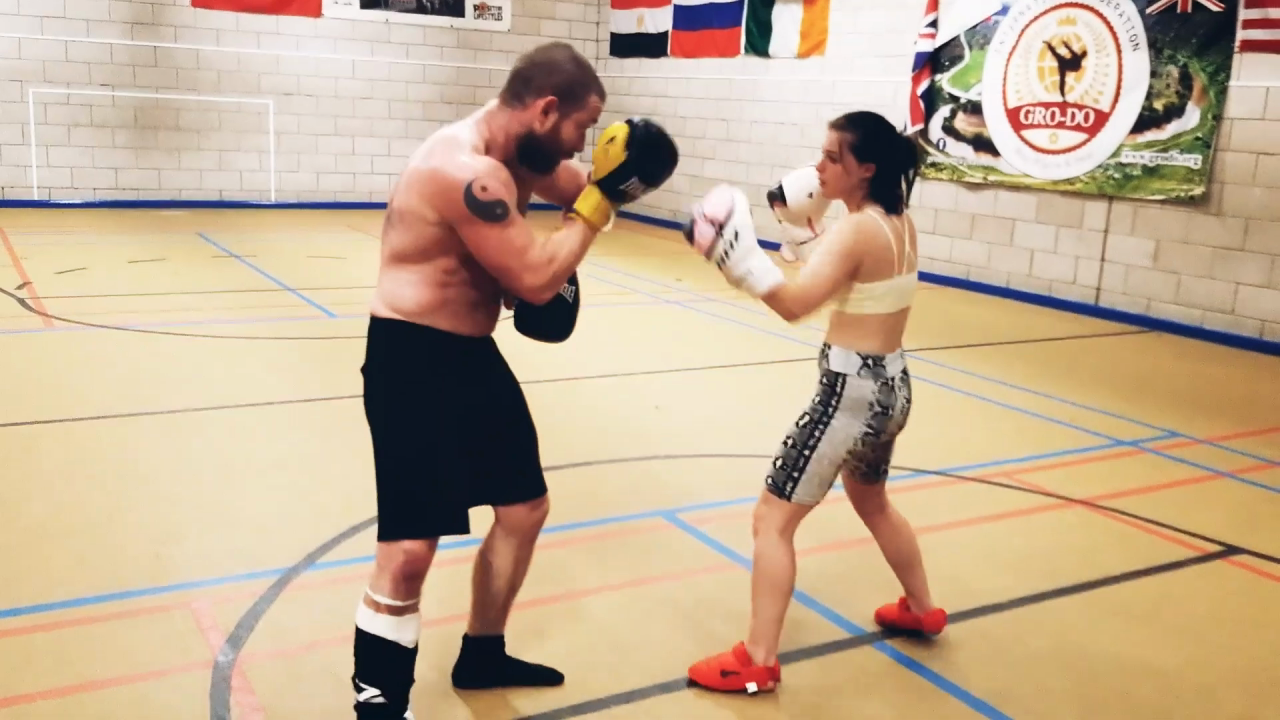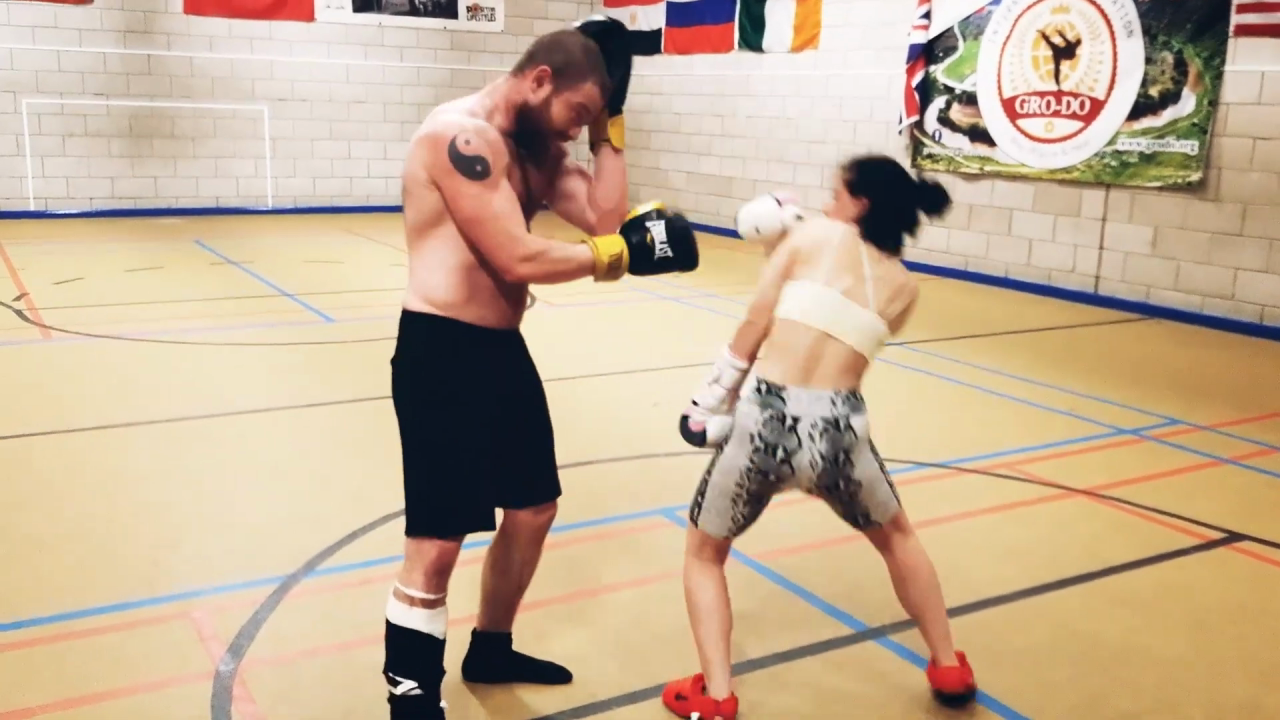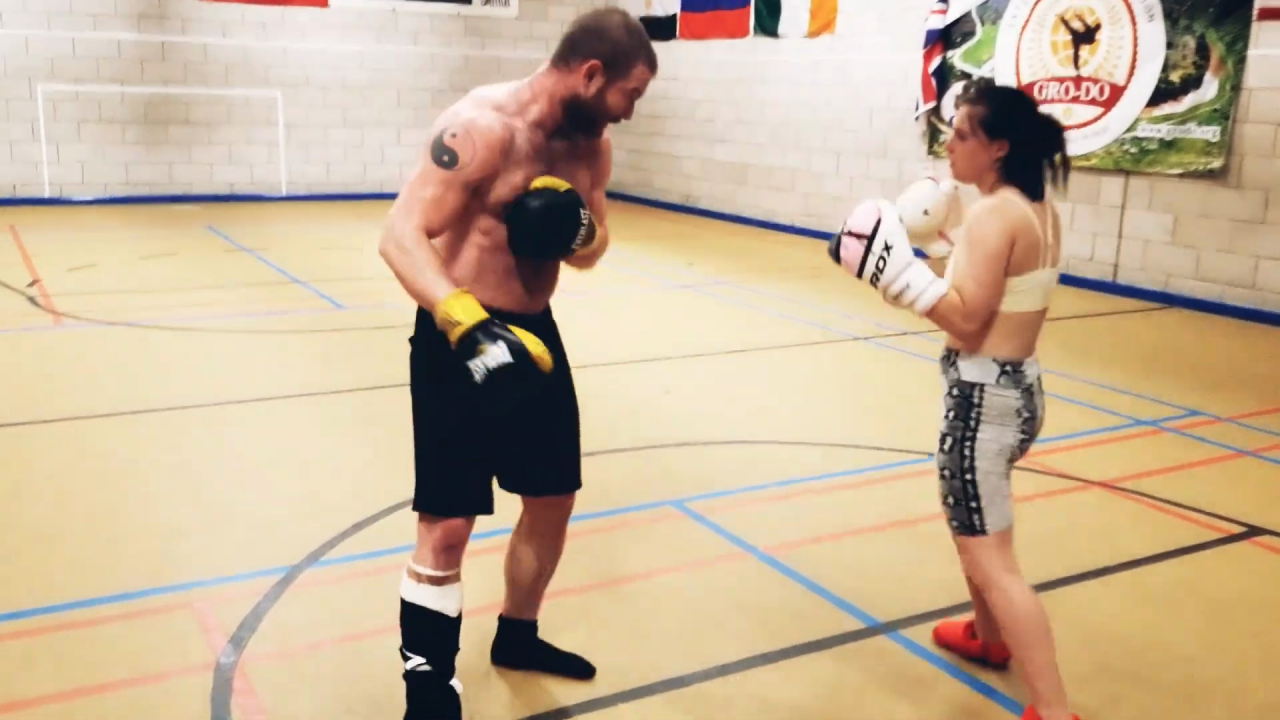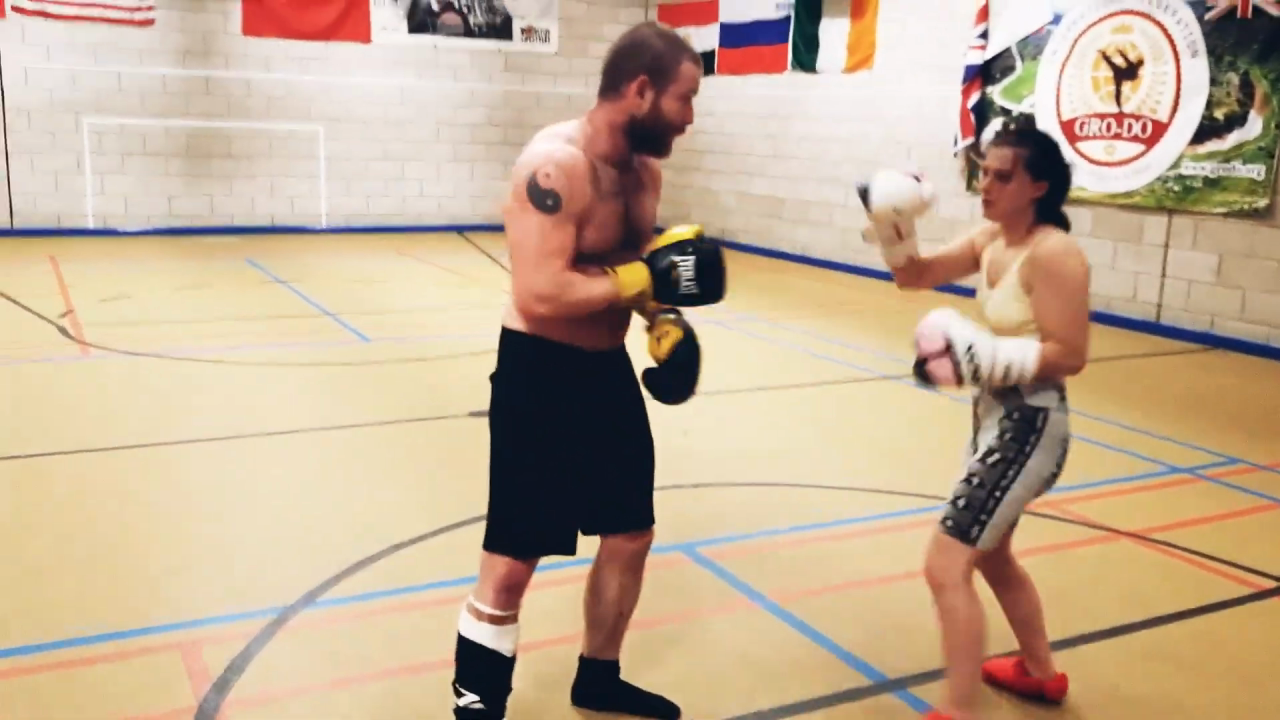
dt=1s
person 1, frame 1
left shoulder: (517, 147)
right shoulder: (466, 172)
left elbow: (577, 190)
right elbow: (535, 281)
right wrist: (605, 198)
left hip: (472, 353)
right hip: (411, 361)
left knee: (524, 509)
right knee: (409, 549)
left ankle: (482, 653)
person 1, frame 2
left shoulder: (540, 150)
right shoulder: (462, 134)
left elbow: (600, 217)
right elbow: (519, 257)
left wrist: (612, 122)
right wrist: (624, 251)
left hip: (503, 349)
right hip: (441, 354)
left knee: (533, 510)
right knee: (435, 545)
left ankle: (490, 650)
person 1, frame 3
left shoulder: (589, 141)
right shoulder: (480, 125)
left elbow: (584, 256)
right elbow: (401, 236)
left wrist: (579, 229)
right wrist: (467, 326)
left hip: (533, 334)
right hip: (464, 344)
left knee: (552, 500)
right knee: (446, 528)
left ankle: (516, 636)
person 1, frame 4
left shoulder: (644, 166)
right shoulder: (556, 165)
right elbow: (538, 296)
left wrist: (665, 314)
right wrist: (645, 277)
left hip: (608, 371)
right hip: (538, 374)
left knee: (630, 539)
right knee: (509, 566)
person 2, frame 1
left shoulder: (857, 230)
right shoulder: (896, 222)
left elbow: (794, 304)
left wrist: (732, 246)
left hip: (852, 390)
right hip: (888, 386)
left knee: (772, 520)
right knee: (870, 500)
left ankle: (758, 661)
right ankle: (921, 608)
person 2, frame 2
left shoulder: (812, 232)
right shoulder: (903, 288)
left elbow: (755, 326)
left wrist: (714, 397)
left hip: (764, 421)
right hip: (837, 431)
left knee: (703, 553)
right knee: (897, 536)
right ankle: (949, 667)
person 2, frame 3
left shoulder: (994, 214)
right shoulder: (1038, 210)
left elbow: (963, 320)
left wrist: (891, 263)
right wrist: (946, 244)
left hip: (982, 397)
right hip: (1015, 389)
left knee: (992, 564)
right knee: (964, 518)
right ankle: (988, 636)
person 2, frame 4
left shoulder: (1054, 255)
right shoulder: (991, 238)
left elbow: (1068, 358)
right elbow: (912, 275)
left wrist: (978, 356)
right wrist: (893, 226)
left hip: (1027, 425)
right hip: (998, 416)
left knee: (946, 566)
right knee: (990, 557)
right ankle: (1038, 670)
